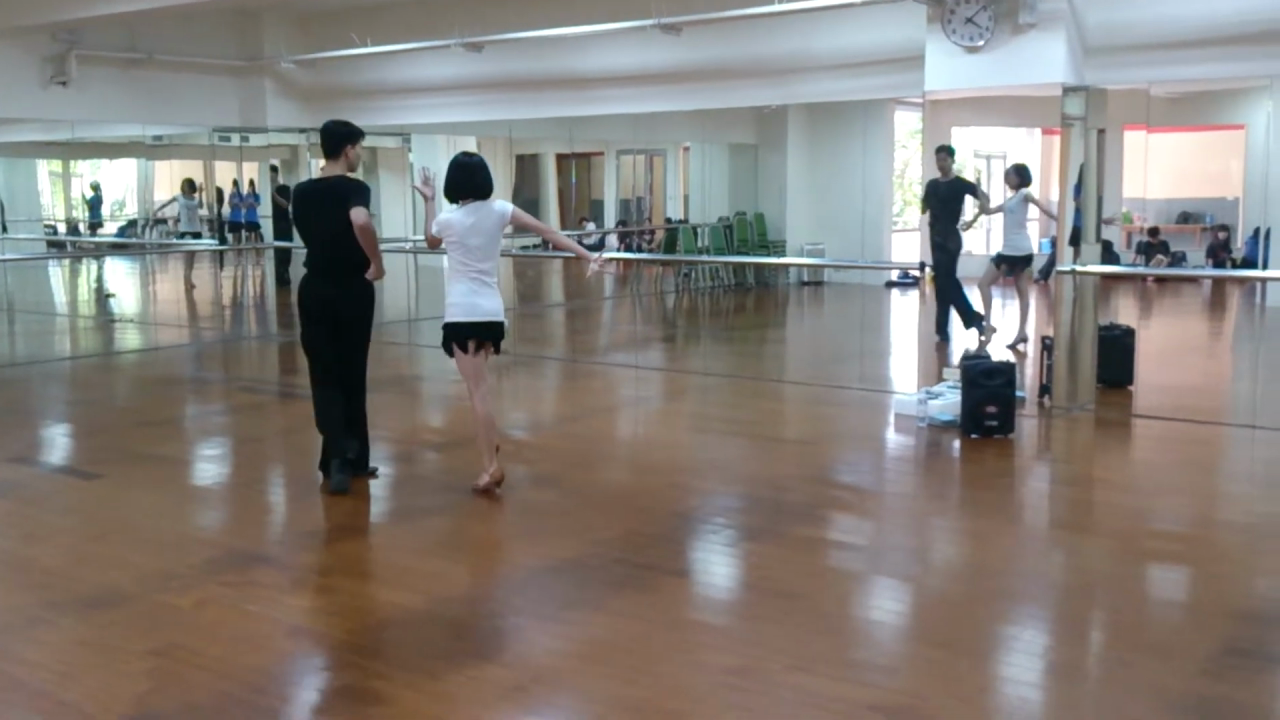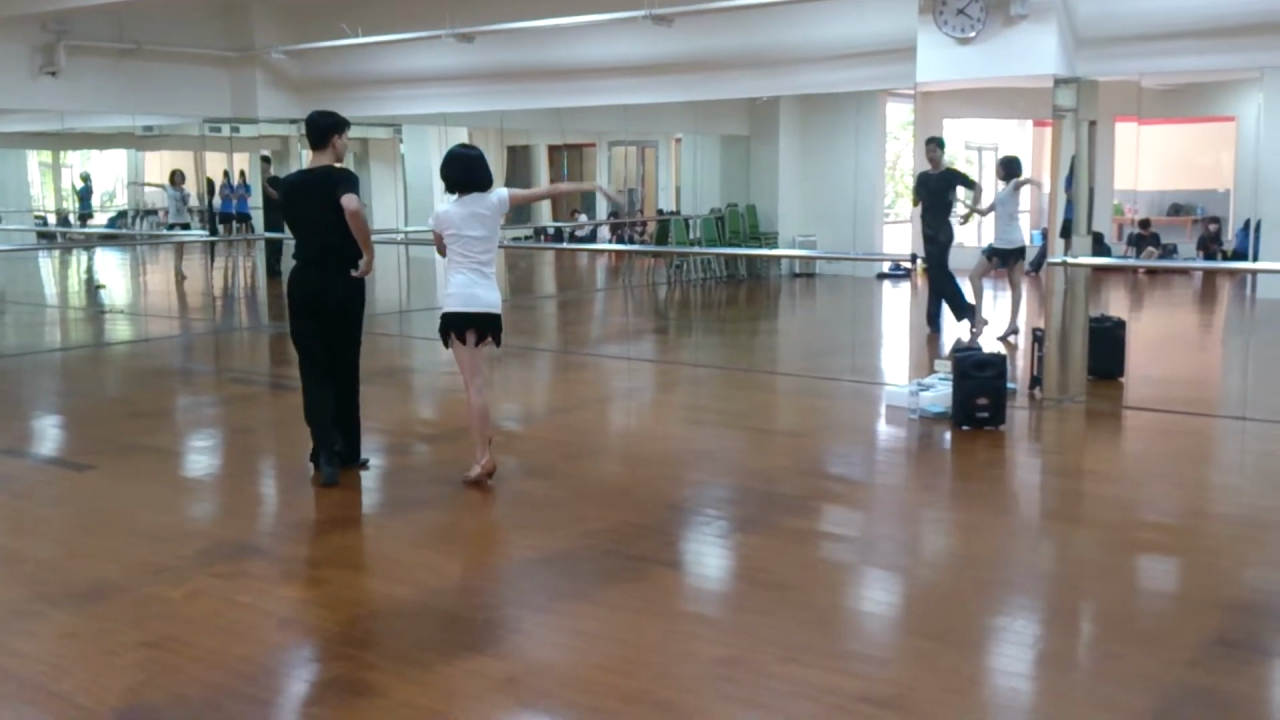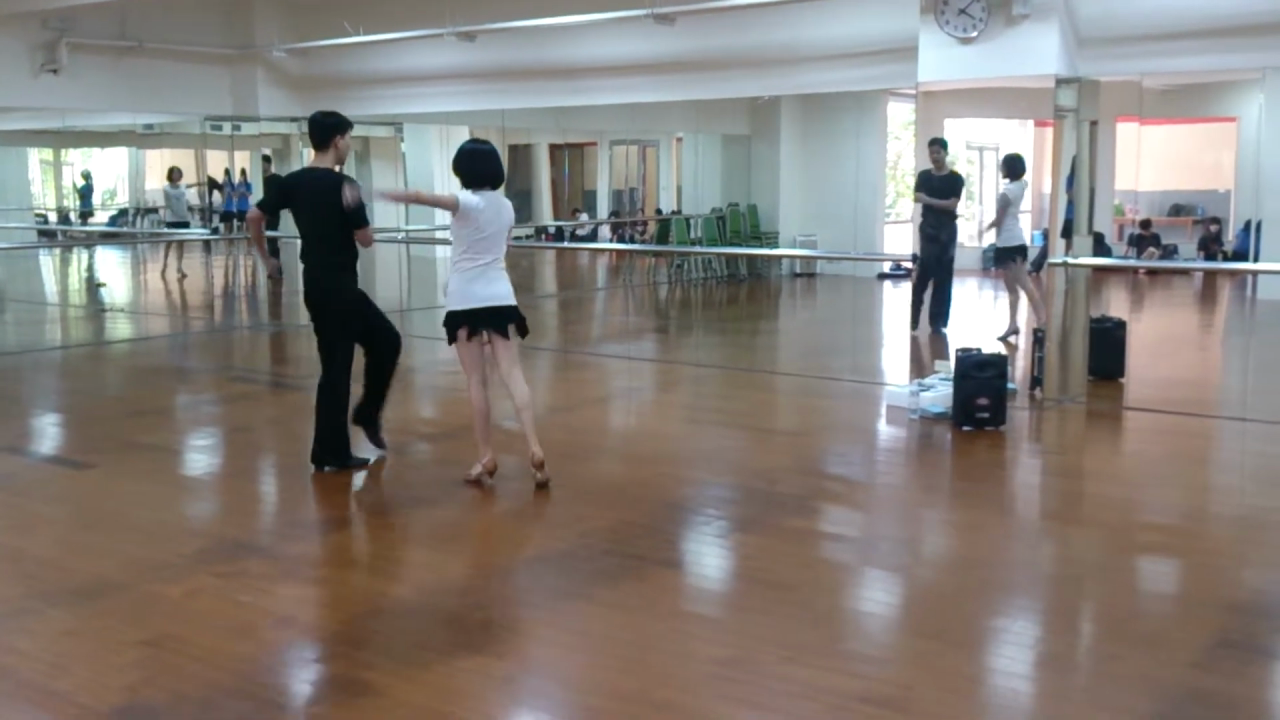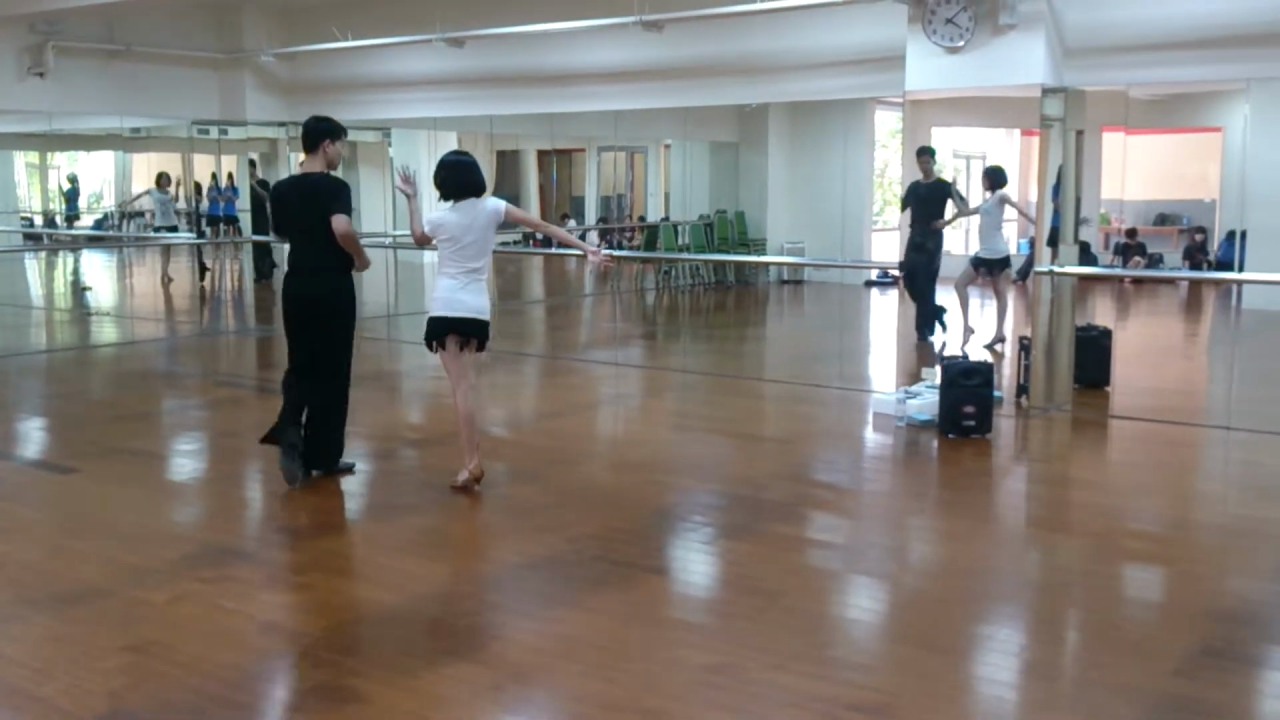
dt=0.5s
person 1, frame 1
left shoulder: (301, 192)
right shoulder: (354, 189)
right elbow: (361, 222)
right wrist: (377, 263)
left hip: (314, 290)
right hip: (351, 291)
left knee: (324, 375)
right knee: (351, 376)
left ankle: (337, 456)
right ankle: (351, 458)
person 1, frame 2
left shoulder: (288, 185)
right shoulder: (342, 178)
right elbow: (352, 208)
right wrist: (368, 254)
left hip: (303, 282)
right hip: (342, 282)
left knee: (314, 369)
right knee: (343, 368)
left ankle: (327, 451)
right ankle: (342, 451)
person 1, frame 3
left shoulder: (293, 181)
right shoulder: (343, 185)
left elbow: (254, 217)
right elbow: (365, 239)
left wrist: (265, 255)
right wrist: (355, 205)
left hip: (321, 280)
right hip: (335, 283)
left knee: (384, 340)
right knee: (337, 365)
left ankle: (367, 417)
right ankle: (329, 452)
person 1, frame 4
left shoulder: (281, 190)
right shoulder: (335, 187)
right elbow: (341, 229)
right wrist: (361, 258)
left hip: (296, 286)
right hip: (332, 287)
left knee: (301, 367)
right knee: (333, 371)
left ankle: (290, 436)
right ankle: (320, 456)
person 2, frame 1
left shoulder: (447, 219)
right shoulder: (500, 211)
left elbow: (431, 243)
right elbow: (548, 233)
left wrist: (430, 201)
right wrist: (587, 255)
left hip: (462, 312)
right hip: (491, 310)
left knee: (478, 390)
right knee: (479, 387)
left ankle: (491, 467)
right ankle: (490, 450)
person 2, frame 2
left shoulder: (443, 215)
right shoulder: (496, 200)
right elbow: (550, 191)
right wrist: (594, 186)
left hip: (459, 303)
right hip: (489, 302)
left knee: (474, 382)
right knee: (476, 378)
left ankle: (483, 459)
right ankle: (483, 447)
person 2, frame 3
left shoulder: (467, 203)
right shoulder: (506, 206)
left elbow: (414, 197)
left hip: (468, 302)
right hip: (502, 299)
left knee: (477, 381)
right knee: (513, 378)
left ankle: (486, 459)
right ankle: (535, 452)
person 2, frame 4
left shoulder: (439, 219)
right shoulder: (493, 208)
left elbow: (419, 238)
right elbow: (545, 227)
left wrist: (412, 198)
right wrist: (586, 248)
left hip: (447, 308)
right hip: (478, 308)
left knee: (462, 386)
right knee: (465, 382)
left ankle: (472, 465)
right ankle: (472, 454)
person 3, frame 1
left shoulder: (960, 184)
right shoulder: (932, 185)
left elbow: (985, 199)
right elbow: (923, 209)
left hip: (951, 237)
right hip: (936, 236)
left knee: (944, 282)
right knee: (947, 281)
left ankle: (942, 328)
right ankle: (974, 320)
person 3, frame 2
left shoulder: (952, 175)
right shoulder: (922, 177)
left elbow: (977, 187)
right elbow: (915, 202)
left wrist: (970, 212)
right wrist: (912, 190)
left hip: (942, 229)
right hip: (928, 228)
left knee: (936, 274)
right knee: (940, 273)
left ankle: (934, 320)
right ankle: (966, 311)
person 3, frame 3
left shoulder: (955, 178)
right shoulder: (924, 176)
left elbow: (953, 204)
right elbow: (914, 196)
left wrist: (928, 200)
left hip: (947, 229)
right hip: (928, 226)
left knee: (943, 274)
right knee: (926, 265)
left ankle: (937, 319)
right ankle: (915, 312)
person 3, frame 4
left shoulder: (943, 186)
right shoulder: (914, 186)
left elbow: (963, 206)
right elbow: (901, 208)
left wrist: (946, 221)
left hip: (932, 238)
right hip: (915, 237)
left knee: (926, 283)
right knee: (910, 278)
left ankle: (925, 327)
right ankle: (935, 313)
person 4, frame 1
left shoulder: (1024, 194)
right shoulder: (1010, 200)
left elbow: (1042, 207)
right elbow: (988, 211)
left hip: (1017, 250)
right hip: (1011, 250)
left knee: (984, 283)
right knee: (1022, 291)
right ankle: (1021, 332)
person 4, frame 2
left shoulder: (1015, 185)
right shoulder: (1001, 193)
left elbow: (1024, 180)
right elbow: (984, 212)
left wrist: (1032, 181)
right wrist: (966, 204)
left hip: (1009, 243)
right hip: (1004, 243)
left knee: (975, 275)
right knee: (1015, 284)
left ankle: (979, 317)
right ankle: (1012, 324)
person 4, frame 3
left shoulder: (1007, 191)
right shoulder: (1021, 185)
left elbow: (999, 219)
left wrist: (984, 230)
left hip: (1009, 243)
right hip: (1014, 241)
left knee: (1023, 283)
right knee: (1011, 285)
left ankle: (1041, 320)
right ankle: (1012, 324)
person 4, frame 4
left shoulder: (1000, 196)
right shoulder: (987, 201)
left elbow: (1018, 208)
right elbow: (965, 212)
left wrist: (1033, 222)
left hip: (992, 253)
right hip: (990, 253)
left knee: (960, 284)
right knee: (1000, 293)
left ankle: (967, 326)
right ankle: (999, 333)
